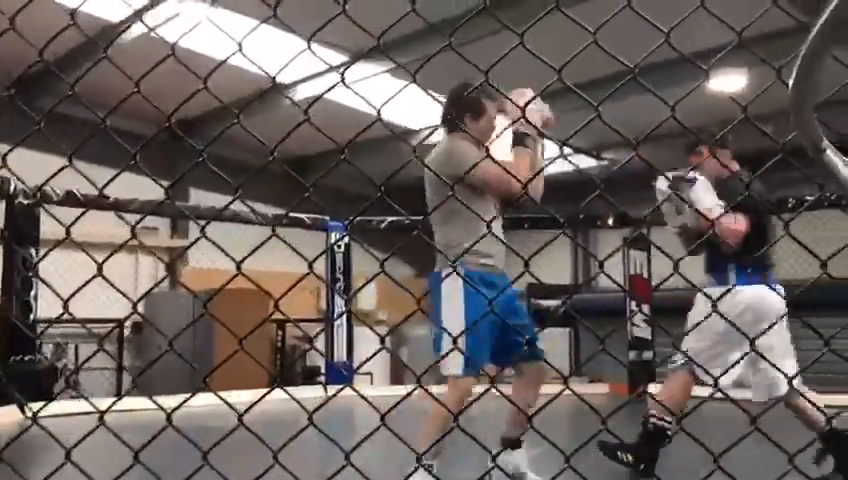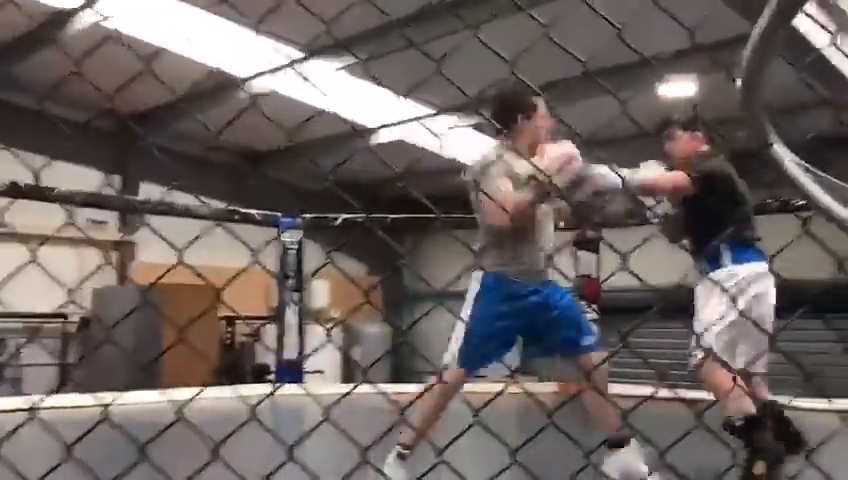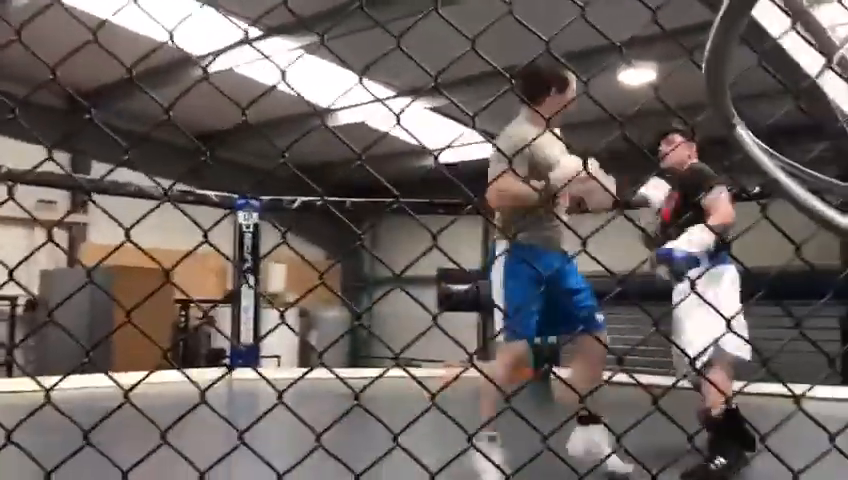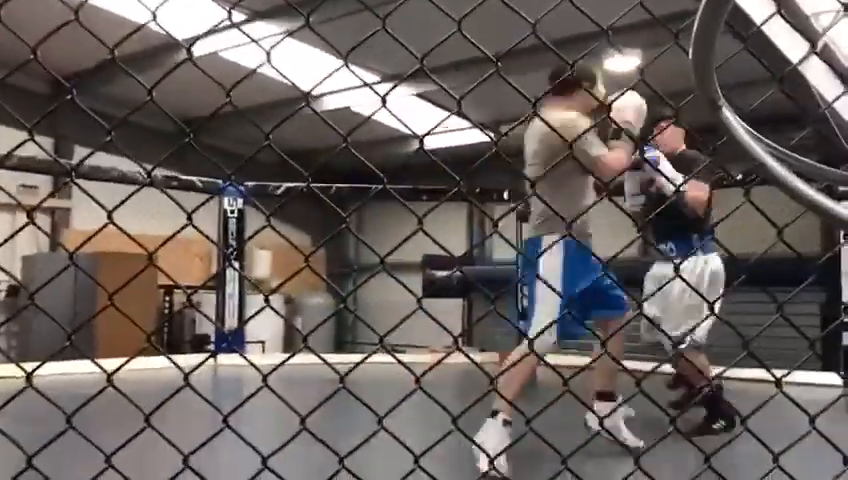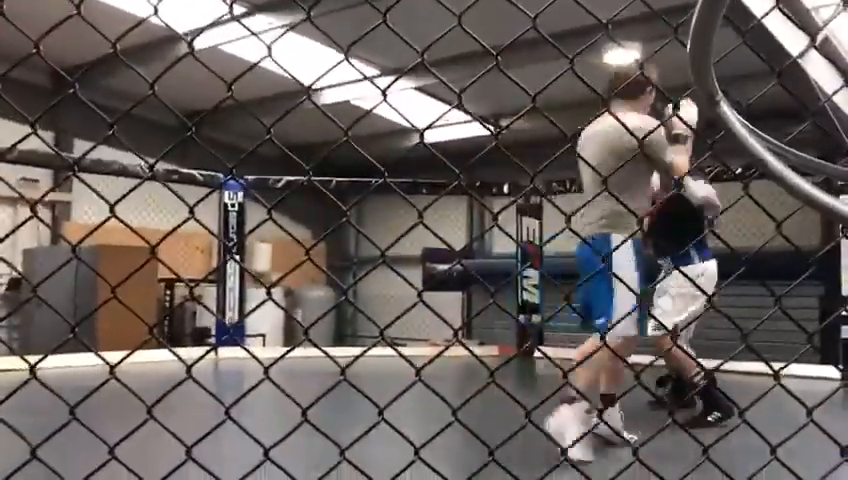
dt=0.3s
person 1, frame 1
left shoulder: (478, 157)
right shoulder: (450, 151)
left elbow: (532, 190)
right elbow: (513, 183)
left wrist: (537, 135)
right wrist: (525, 134)
left hip: (493, 281)
right hip: (462, 281)
left knee: (531, 365)
right knee: (463, 377)
person 1, frame 2
left shoulder: (539, 163)
right shoulder: (494, 164)
right elbow: (499, 218)
right wrist: (543, 182)
left hip: (541, 286)
right hip: (498, 285)
left knee: (594, 361)
right knee: (455, 375)
person 1, frame 3
left shoulder: (549, 135)
right shoulder: (519, 135)
right elbow: (496, 196)
left wrist: (589, 184)
right wrist: (553, 186)
left hip: (554, 254)
right hip: (520, 254)
left knee: (593, 339)
right knee: (515, 345)
left ankle: (589, 435)
right ankle: (487, 445)
person 1, frame 4
left shoulder: (547, 123)
right shoulder: (568, 122)
right elbow: (611, 169)
right wrist: (628, 131)
left hip: (572, 245)
right hip: (553, 247)
left knee: (616, 317)
right knee: (538, 341)
left ankle: (607, 413)
right ankle: (495, 429)
person 1, frame 5
left shoulder: (598, 128)
right shoulder: (644, 126)
right elbow: (677, 173)
right wrist: (683, 137)
left hip: (594, 239)
right hip: (614, 240)
left knee: (622, 329)
right knee: (619, 331)
left ankle: (606, 413)
right ankle: (569, 411)
person 2, frame 1
left shoulder: (741, 186)
right shoulder: (725, 191)
left elbow: (730, 238)
right elbow: (692, 242)
left wrist: (701, 196)
right wrist: (678, 203)
left hip: (738, 292)
right hip: (764, 294)
left knee: (688, 366)
right knee: (784, 382)
left ankle: (643, 452)
person 2, frame 2
left shoulder: (708, 166)
right shoulder: (704, 175)
left elbow: (667, 183)
right elbow: (676, 233)
left wrist: (622, 179)
left hip: (732, 274)
right hip: (748, 271)
left knee: (709, 357)
right knee: (745, 363)
left ankle: (761, 445)
right ankle: (780, 436)
person 2, frame 3
left shoulder: (699, 174)
right shoulder: (670, 188)
left elbow: (725, 215)
right elbow: (662, 244)
left wrist: (687, 245)
right wrist: (655, 205)
left hip: (710, 275)
right hip: (688, 280)
left knee: (702, 358)
right knee: (704, 362)
left ankle: (725, 449)
right ankle: (737, 433)
person 2, frame 4
left shoulder: (692, 161)
right shoulder: (656, 165)
left elbow: (697, 204)
left wrist: (663, 173)
right wrist: (646, 173)
left hip: (694, 261)
right hip: (667, 263)
left knee: (685, 342)
right knee: (668, 336)
left ankle: (719, 411)
right ankle: (694, 387)
person 2, frame 5
right shoulder: (657, 184)
left elbow: (712, 205)
left hip: (691, 268)
right hip: (675, 268)
left knee: (661, 336)
right knee: (666, 333)
left ankle: (716, 403)
right ankle: (678, 388)
